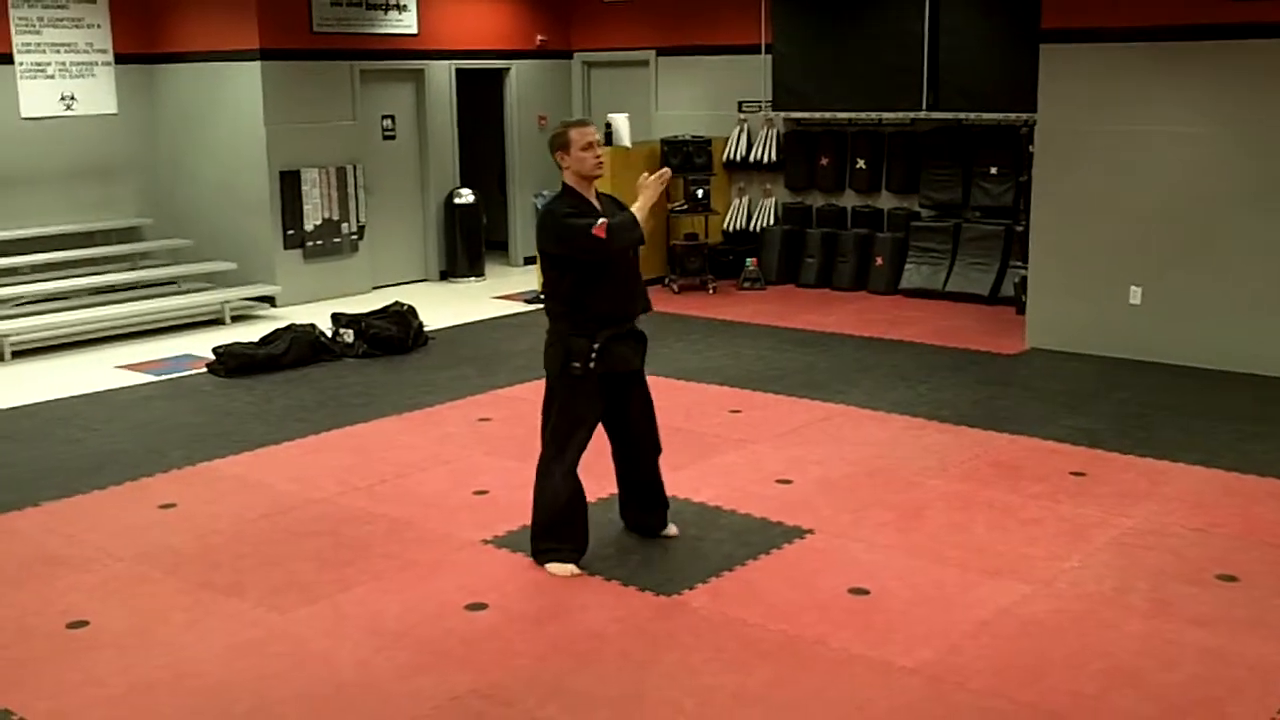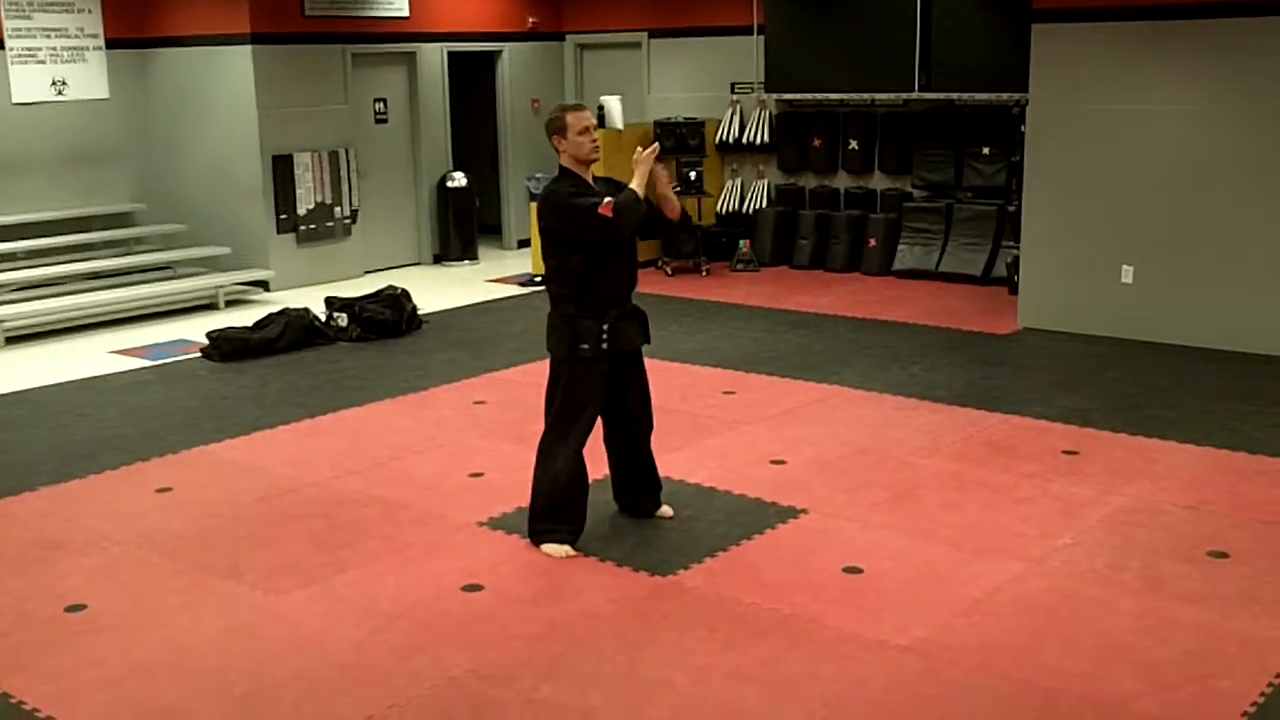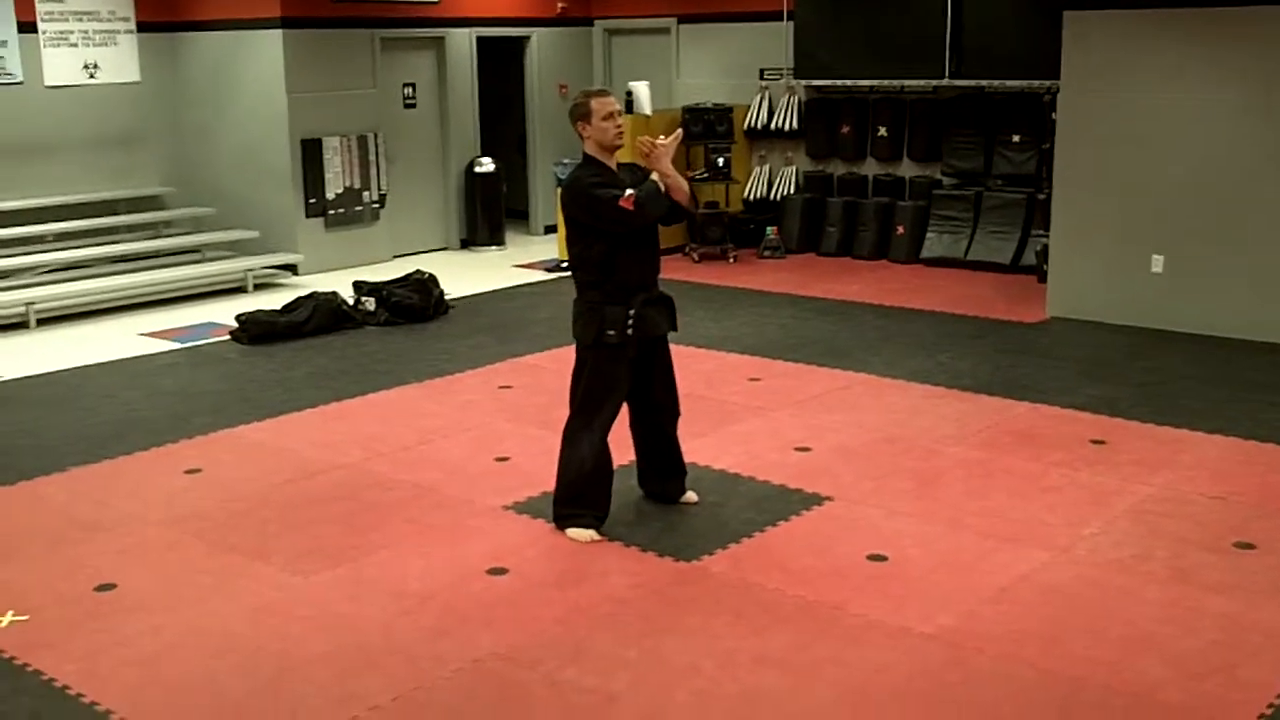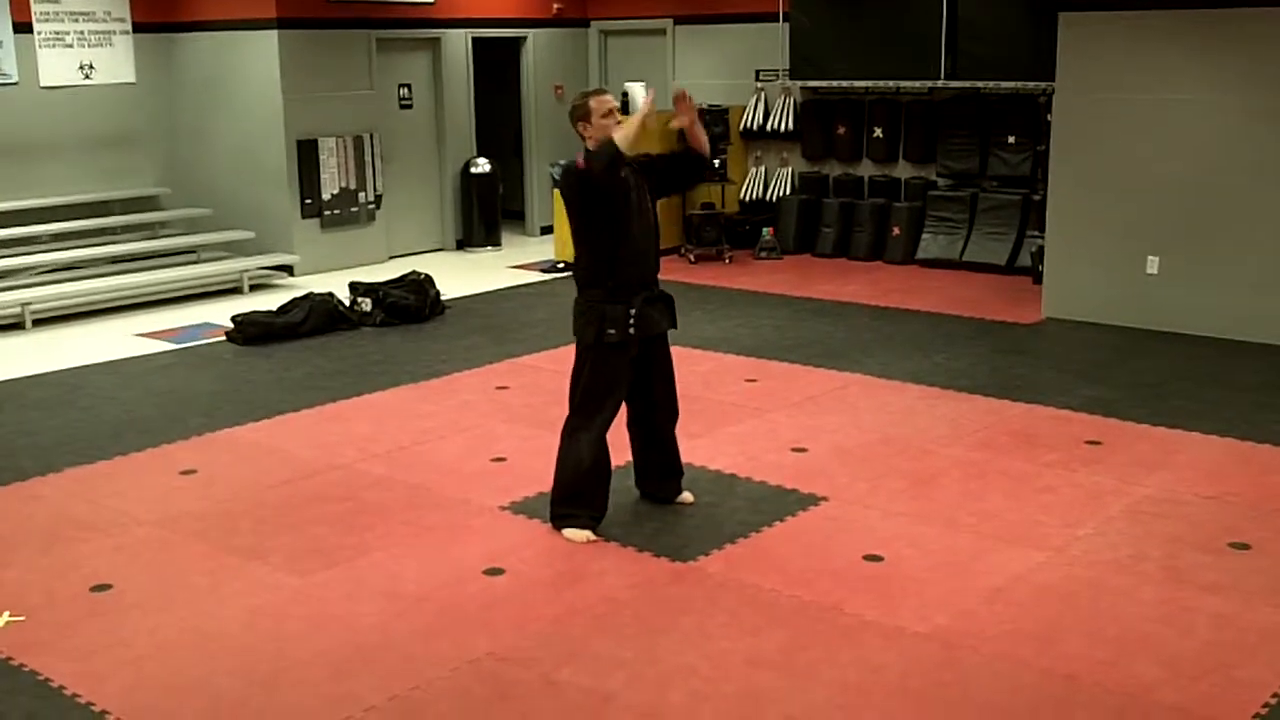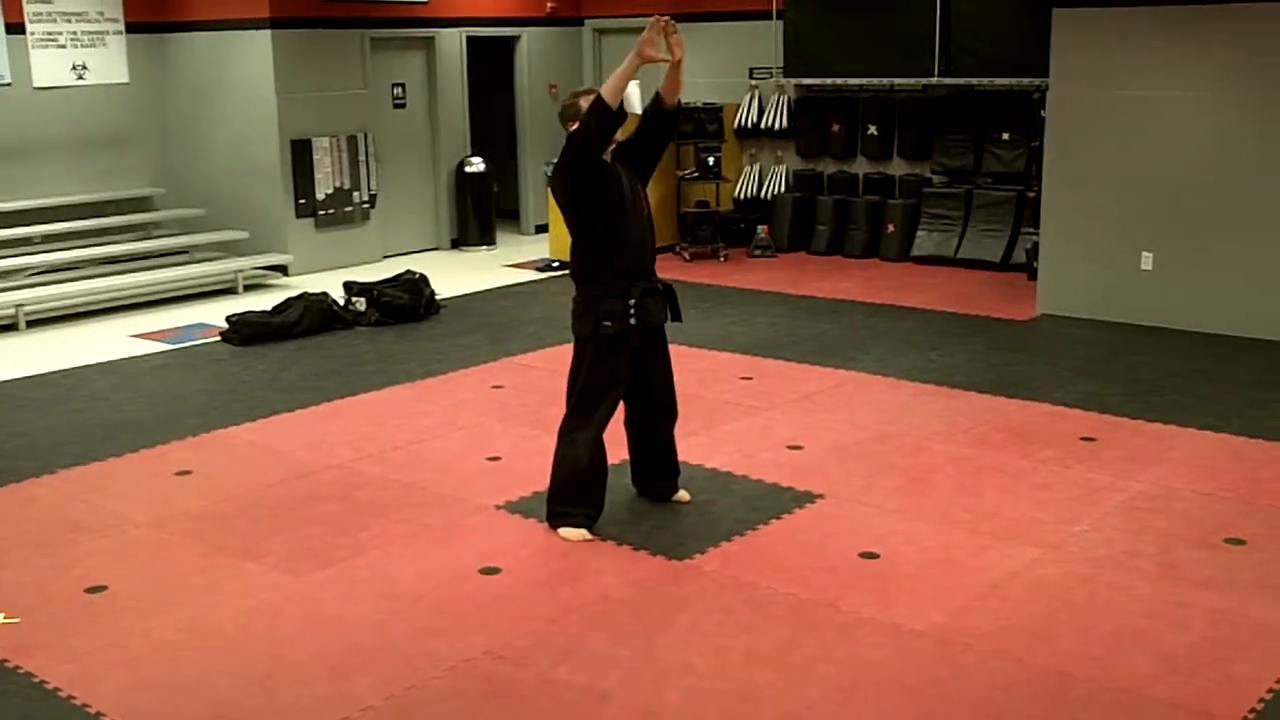
dt=0.5s
person 1, frame 1
left shoulder: (613, 207)
right shoulder: (557, 216)
right elbow: (611, 243)
right wrist: (645, 202)
left hip: (621, 343)
right hip: (576, 350)
left knee: (639, 438)
right knee: (563, 449)
left ankle: (646, 516)
right ankle: (554, 546)
person 1, frame 2
left shoulder: (610, 188)
right shoulder: (558, 198)
left elbow: (657, 222)
right elbow: (615, 220)
left wrist: (663, 190)
right wrist: (640, 176)
left hip: (621, 321)
right hip: (579, 330)
left knee: (632, 418)
right knee: (567, 429)
left ankle: (639, 497)
right ankle: (551, 526)
person 1, frame 3
left shoulder: (633, 173)
right shoulder: (581, 185)
left elbow: (681, 208)
right elbow: (637, 213)
left wrist: (664, 169)
right wrist: (659, 171)
left hip: (646, 308)
right hip: (604, 316)
left knee: (659, 404)
right knee: (592, 416)
left ankle: (664, 483)
right ankle: (576, 512)
person 1, frame 4
left shoulder: (639, 165)
right shoulder: (580, 176)
left elbow: (696, 165)
right elbow: (606, 159)
left wrist: (690, 123)
right wrist: (640, 119)
left hip: (648, 306)
right hip: (604, 314)
left knee: (657, 405)
right knee: (591, 415)
left ankle: (661, 483)
right ankle: (573, 512)
person 1, frame 5
left shoulder: (627, 162)
right shoulder: (573, 174)
left elbow: (659, 120)
right elbow: (597, 124)
left wrist: (675, 65)
right wrist: (636, 59)
left hip: (644, 303)
right hip: (603, 311)
left knee: (656, 404)
right knee: (588, 413)
left ankle: (657, 482)
right ankle: (568, 510)
